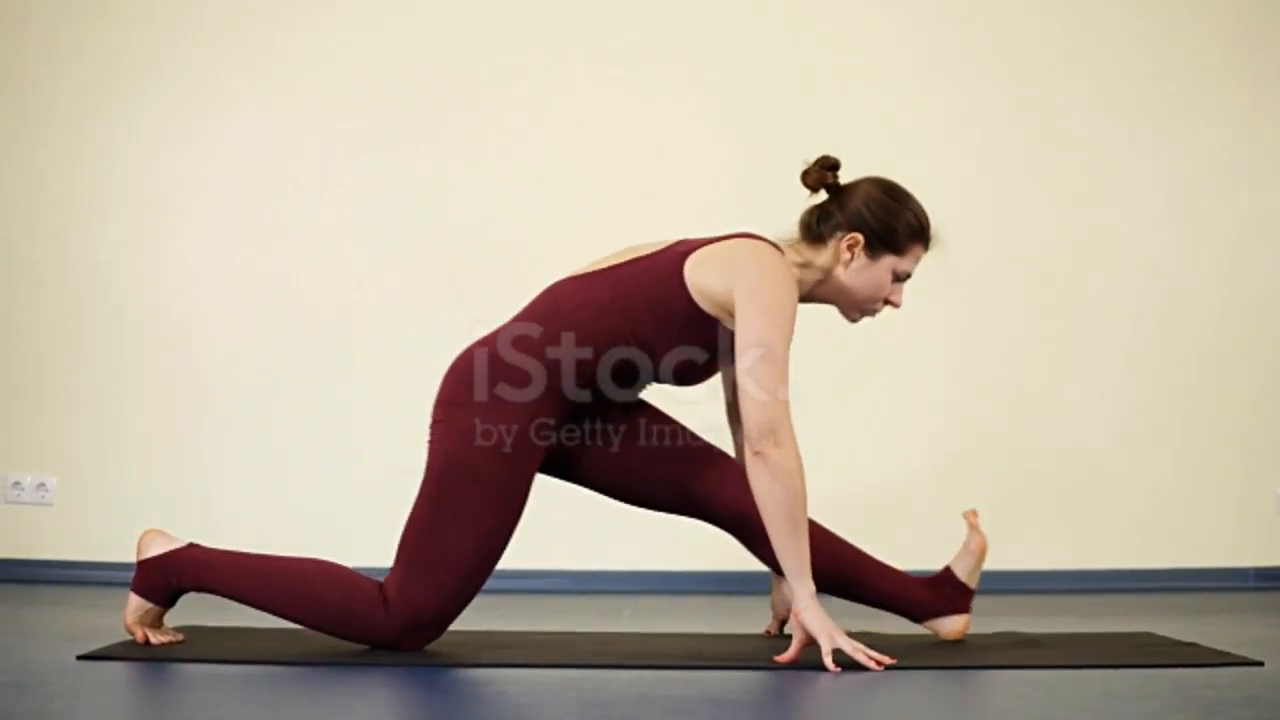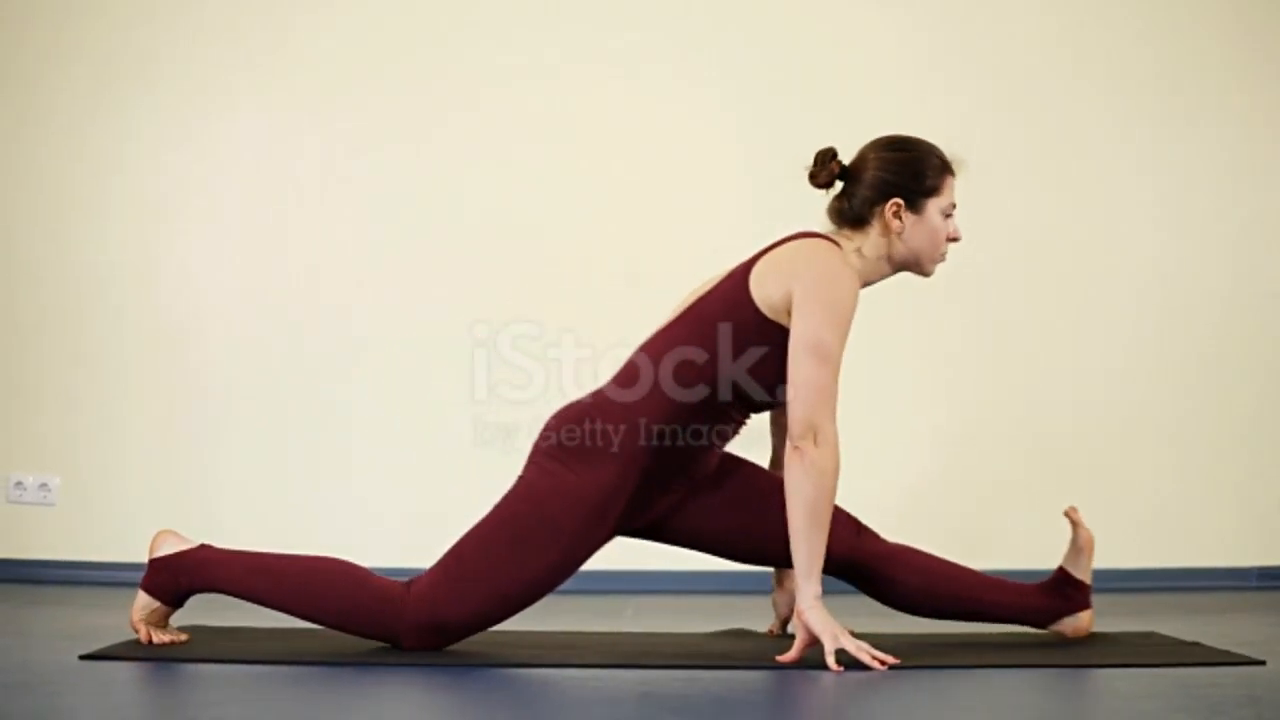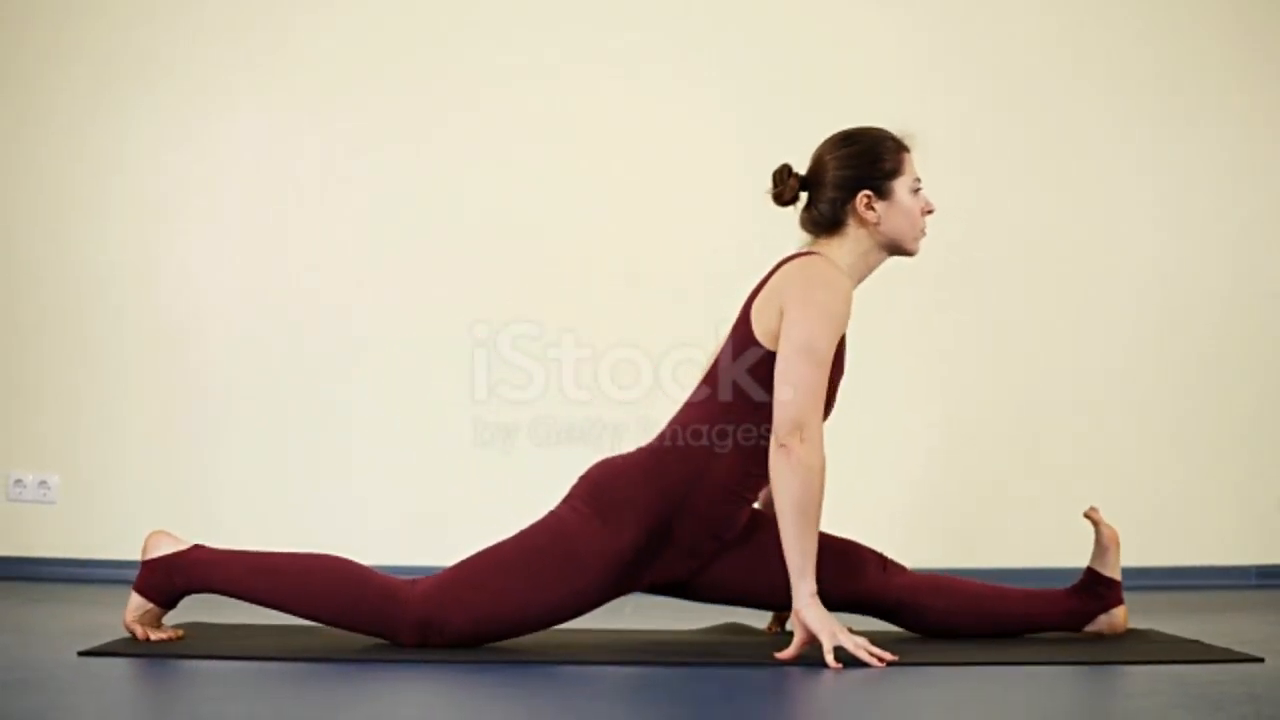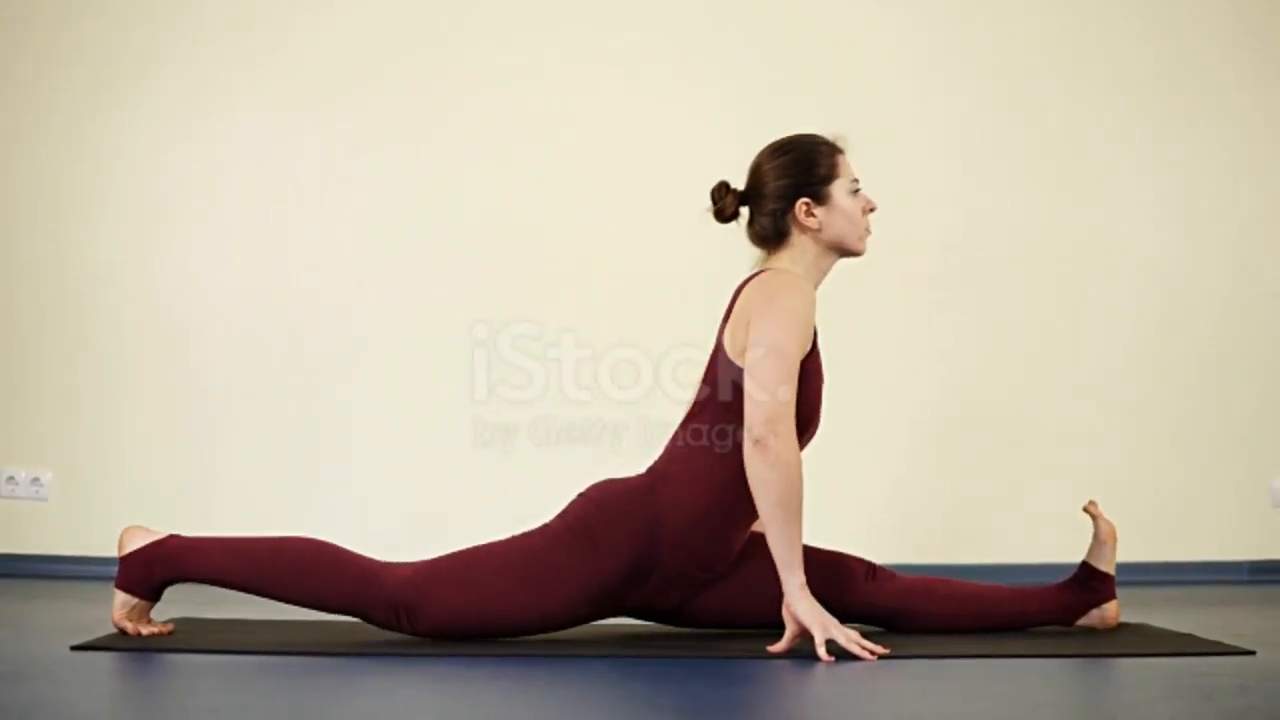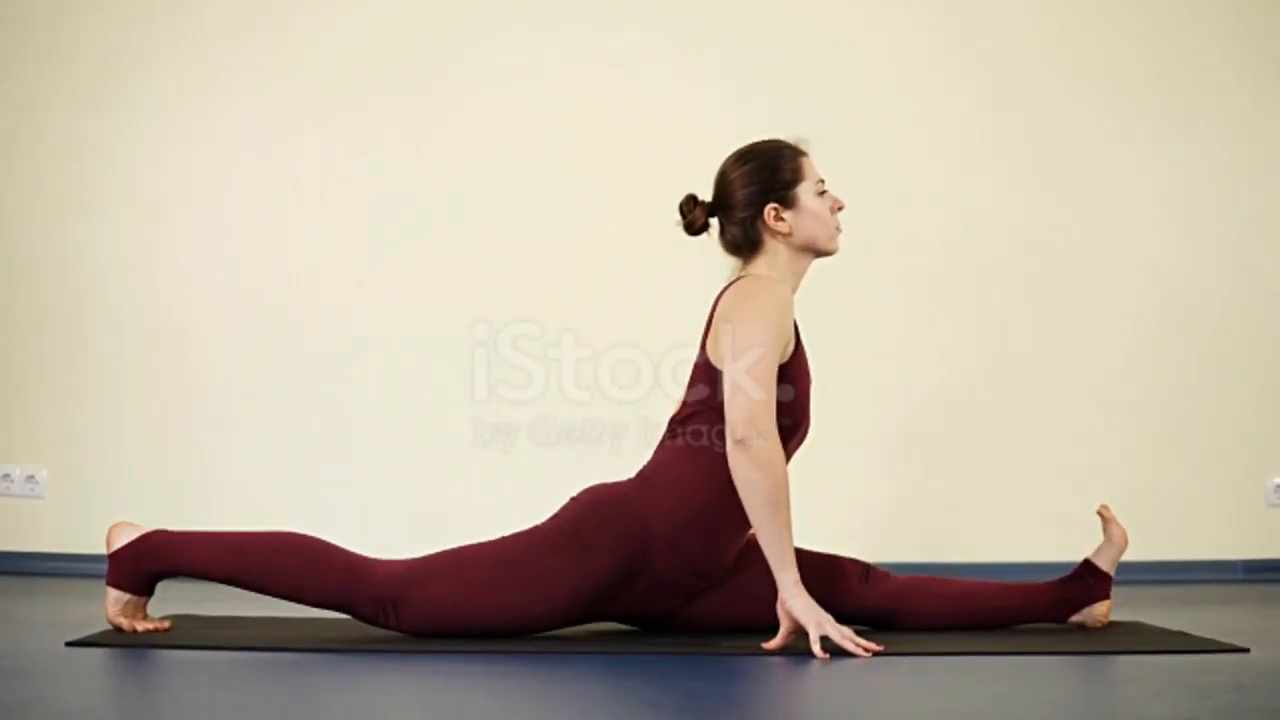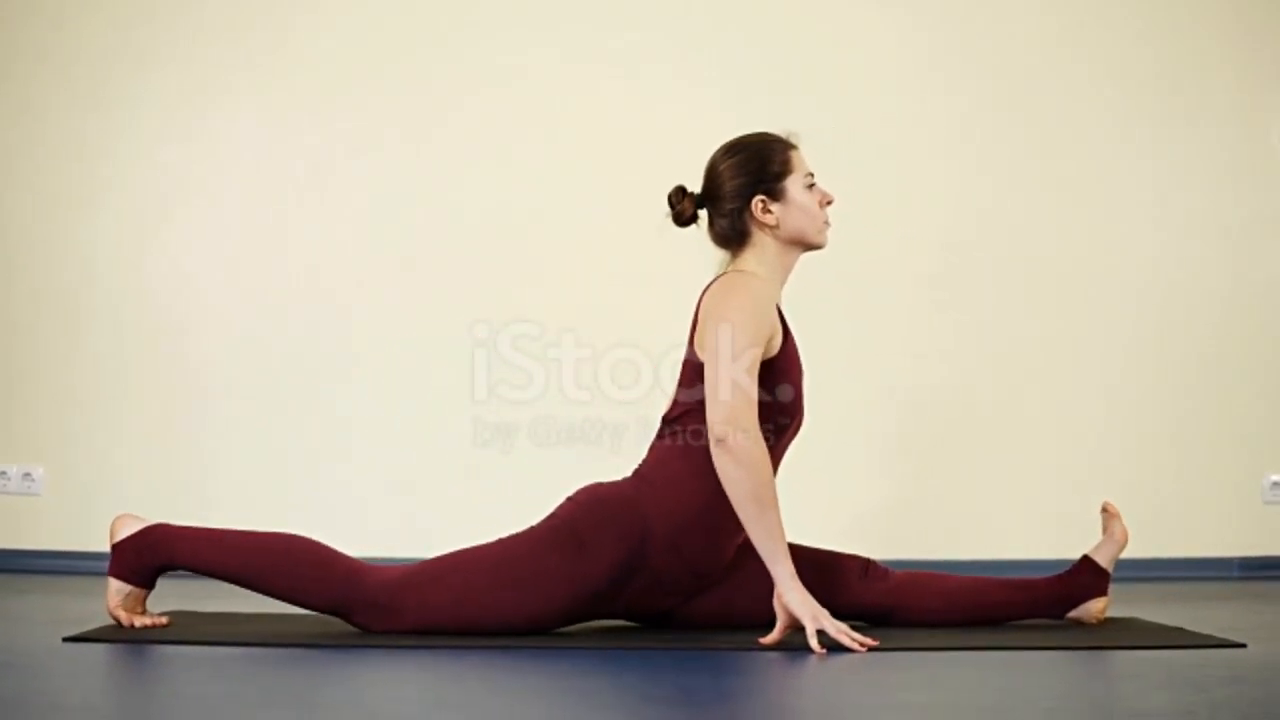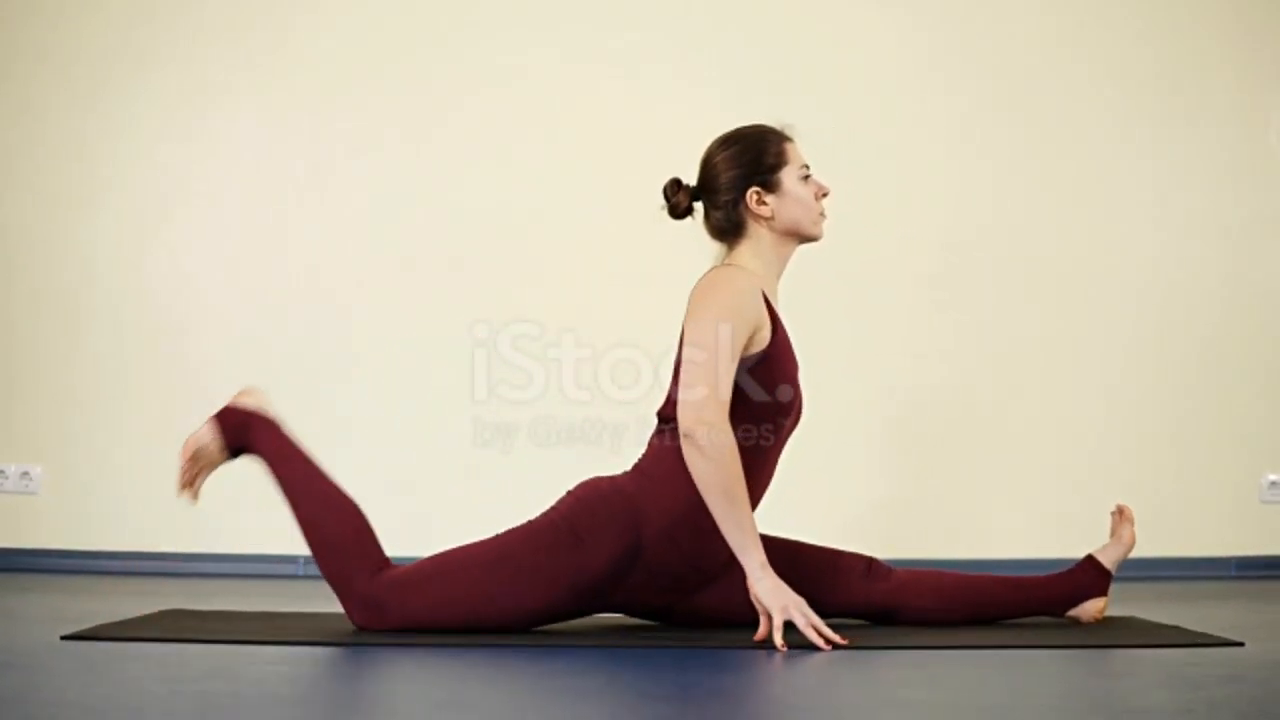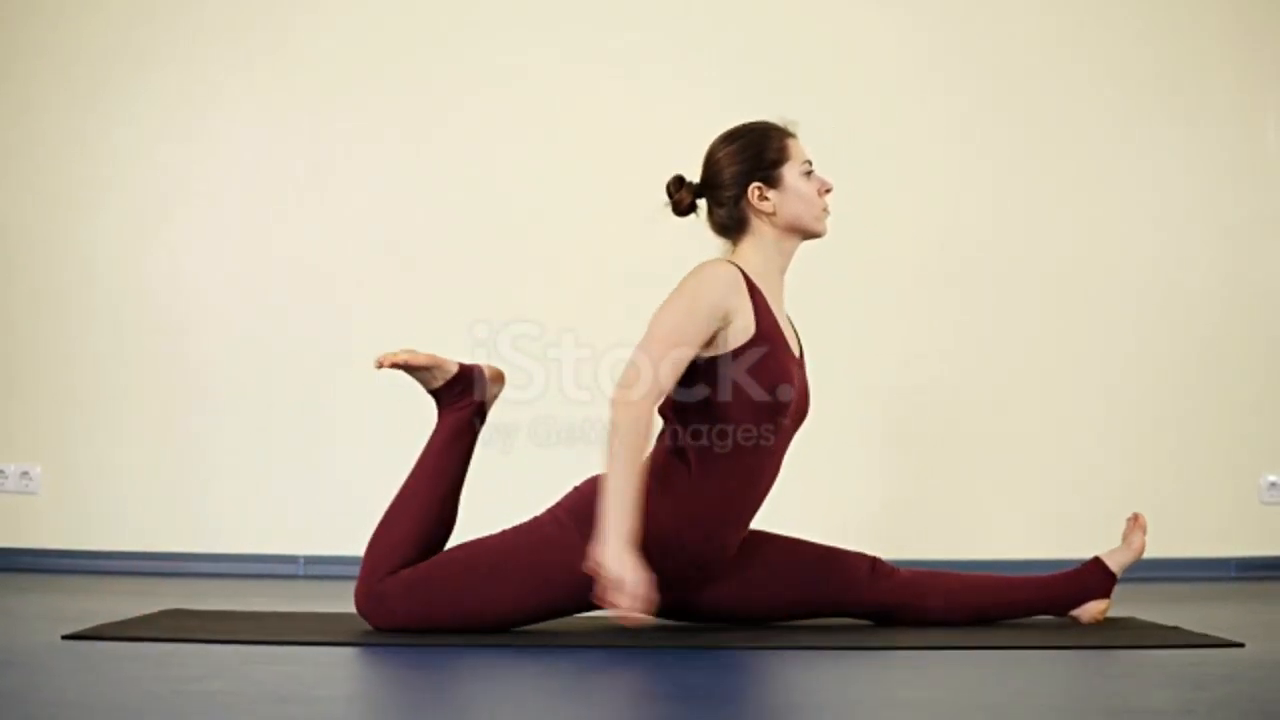
dt=0.4s
person 1, frame 1
left shoulder: (756, 277)
right shoulder: (767, 275)
left elbow: (748, 447)
right elbow: (769, 443)
left wrist: (784, 566)
right wrist: (809, 598)
left hip: (566, 404)
right hip: (504, 404)
left knee: (730, 495)
right knee: (401, 620)
left ankle: (932, 601)
right ankle: (174, 563)
person 1, frame 2
left shoulder: (815, 266)
right shoulder: (827, 271)
left elbow: (789, 432)
right elbow: (809, 439)
left wrist: (794, 565)
right wrist: (810, 600)
left hip: (663, 463)
right hip: (597, 459)
left knee: (857, 549)
right knee: (418, 620)
right ankle: (185, 565)
person 1, frame 3
left shoulder: (811, 279)
right shoulder: (822, 283)
left elbow: (775, 439)
right elbow: (793, 440)
left wrist: (793, 575)
right wrist: (806, 600)
left hip: (695, 529)
right hip: (632, 517)
left knee: (889, 588)
right knee: (417, 617)
right ankle: (180, 565)
person 1, frame 4
left shoulder: (773, 293)
right shoulder: (785, 291)
right elbow: (767, 439)
left wrist: (785, 577)
right wrist: (797, 593)
left hip: (684, 561)
right hip: (626, 543)
left knee: (879, 596)
right knee: (395, 599)
person 1, frame 5
left shoulder: (754, 306)
right shoulder: (761, 299)
right elbow: (748, 436)
left wrist: (781, 576)
right wrist: (790, 585)
left hip: (677, 570)
right hip: (619, 546)
left knee: (872, 594)
right knee: (383, 593)
person 1, frame 6
left shoulder: (750, 302)
right shoulder: (745, 293)
right elbow: (731, 432)
left wrist: (781, 574)
right wrist: (785, 578)
left hip: (676, 571)
right hip: (617, 546)
left knee: (868, 591)
right knee: (378, 599)
person 1, frame 7
left shoulder: (754, 300)
right shoulder: (732, 289)
right elbow: (702, 425)
left wrist: (755, 568)
right wrist: (762, 573)
left hip: (678, 565)
right hip: (614, 542)
left knee: (869, 586)
right knee: (378, 597)
person 1, frame 8
left shoulder: (775, 316)
right shoulder: (719, 286)
right elbow: (635, 399)
right wrist: (616, 538)
left hip: (700, 562)
right hip: (617, 536)
left knee: (879, 588)
right knee: (385, 599)
